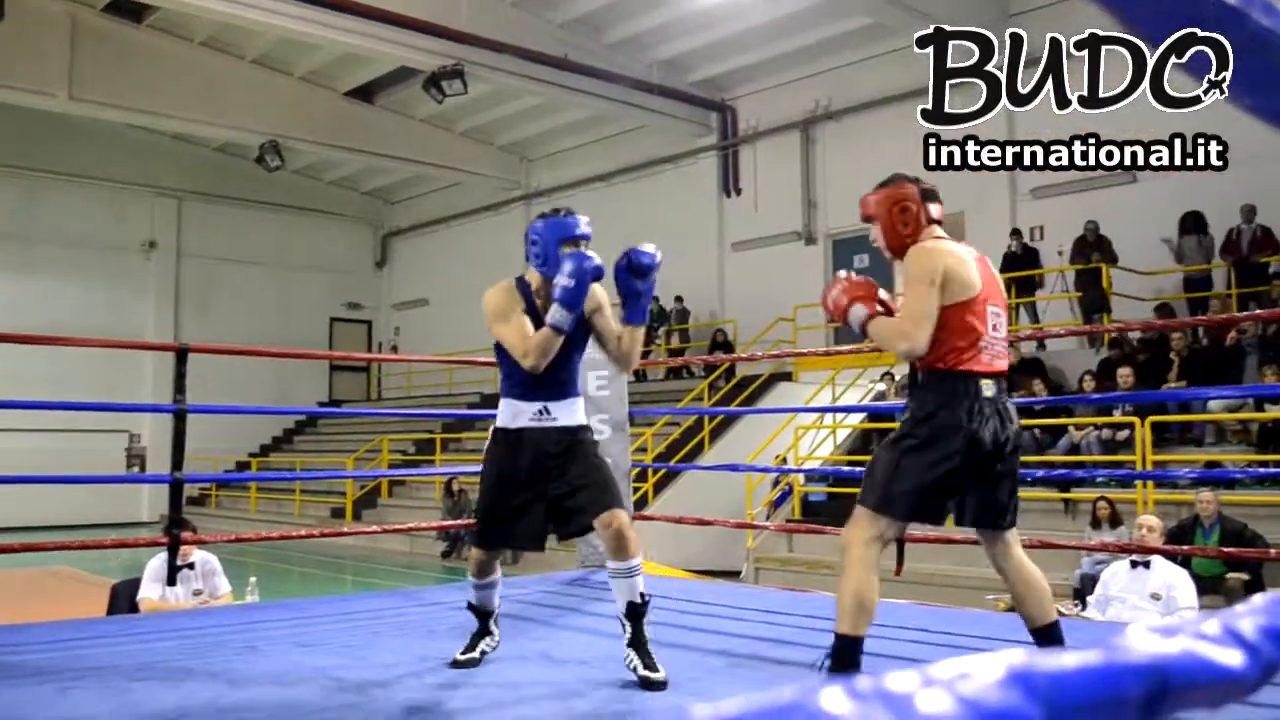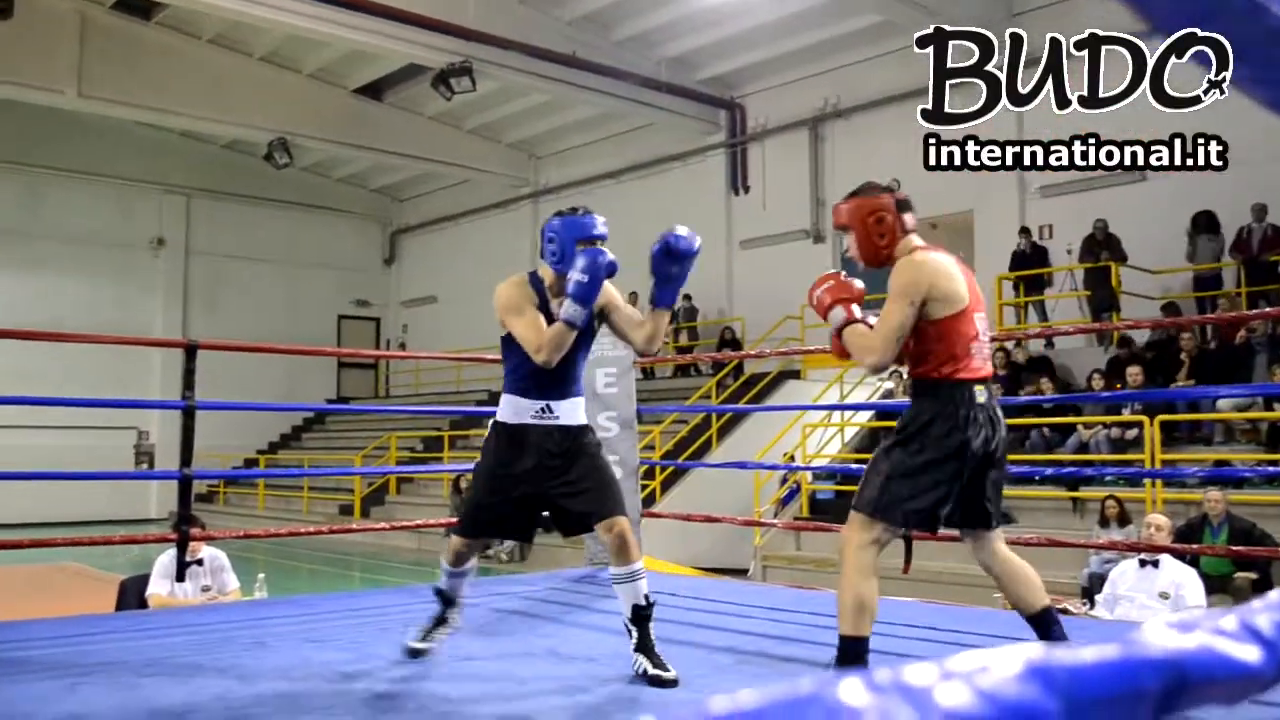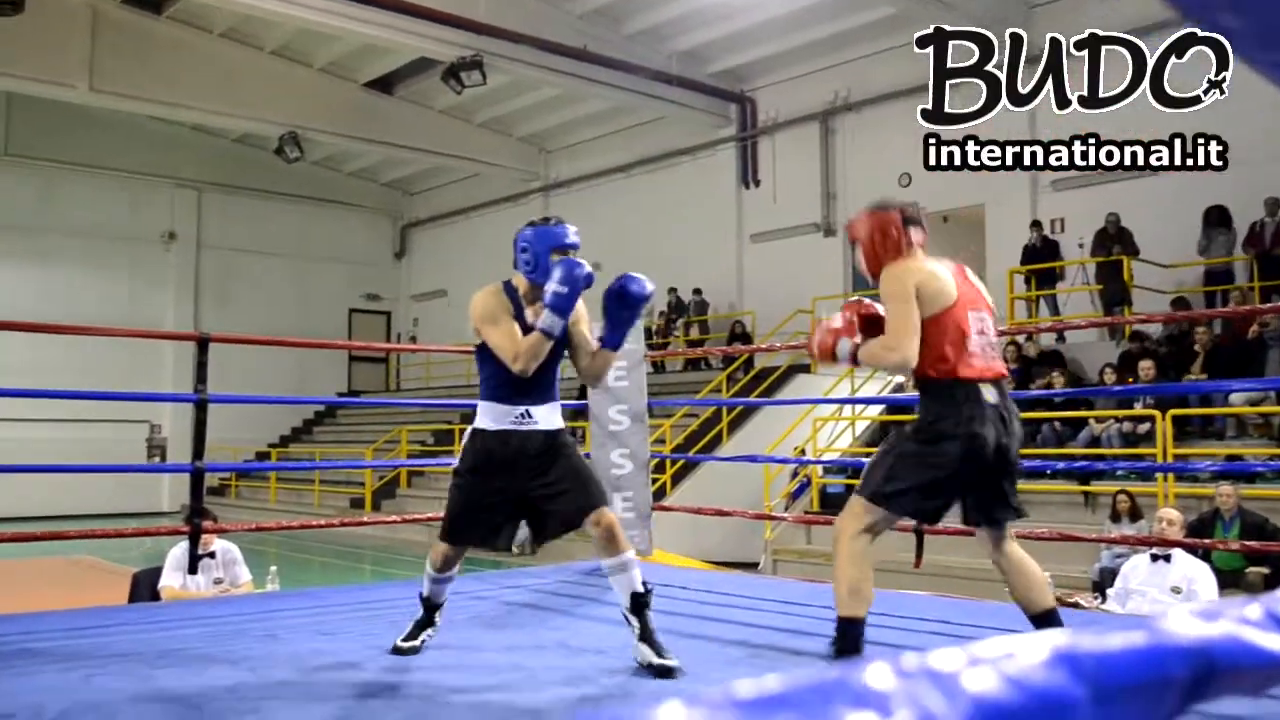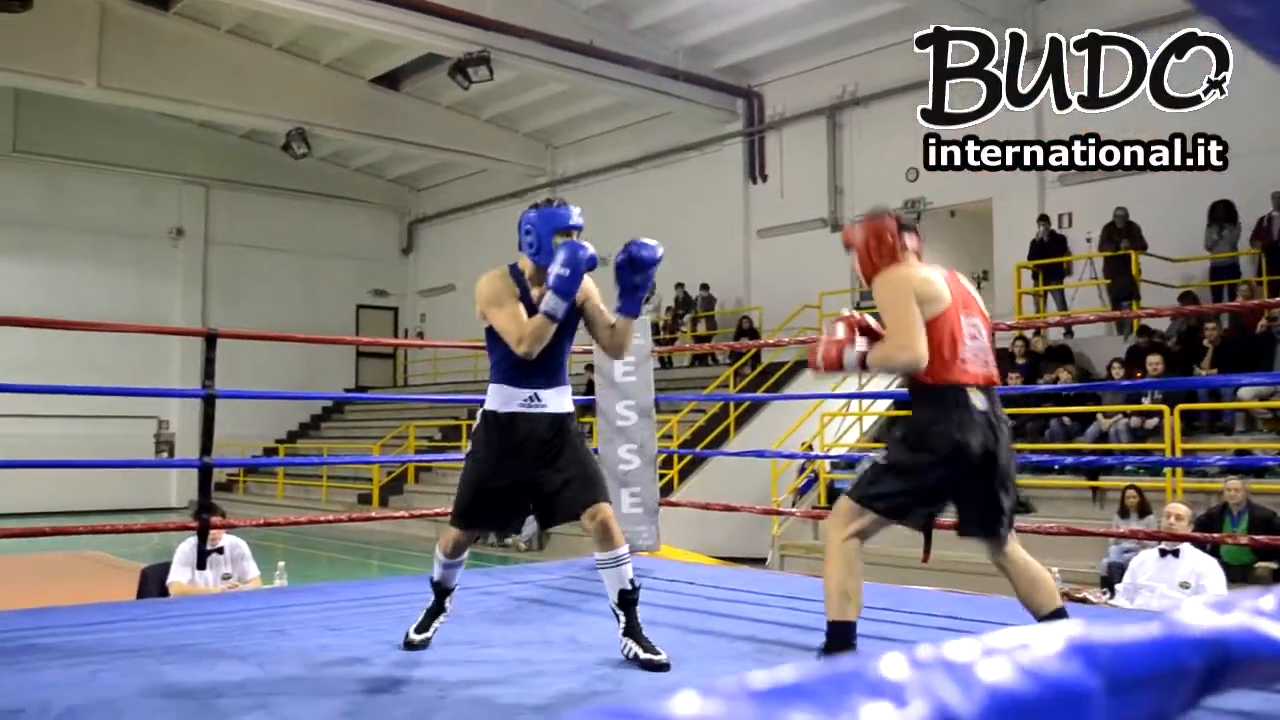
dt=0.2s
person 1, frame 1
left shoulder: (591, 294)
right shoulder: (503, 297)
left elbow: (627, 360)
right elbow: (532, 359)
left wrist: (636, 298)
right wrist: (565, 302)
left hip: (570, 433)
right hip: (516, 435)
left knee: (617, 526)
right knee: (484, 549)
left ankle: (636, 640)
right ankle: (486, 628)
person 1, frame 2
left shoulder: (600, 290)
right shoulder: (514, 291)
left elbow: (647, 343)
right elbow: (545, 354)
left wrist: (668, 284)
right wrist: (578, 299)
left hip: (571, 431)
right hip: (516, 432)
left knee: (618, 531)
right knee: (466, 539)
left ankle: (642, 643)
right ankle: (446, 612)
person 1, frame 3
left shoulder: (570, 299)
right shoulder: (489, 301)
left elbow: (592, 375)
right elbow: (521, 363)
left wrist: (618, 320)
right wrist: (556, 306)
left hip: (547, 435)
right hip: (494, 437)
left knee: (606, 524)
right knee: (451, 544)
left ankle: (643, 634)
right ankle: (428, 616)
person 1, frame 4
left shoulder: (579, 284)
right shoulder: (496, 284)
left elbow: (617, 348)
right elbow: (526, 346)
left wrist: (632, 291)
right wrist: (560, 290)
left hip: (557, 421)
right hip: (504, 422)
left knee: (603, 519)
right knee: (462, 529)
left ankle: (631, 629)
right ankle: (438, 603)
person 2, frame 1
left shoulder: (926, 255)
right shoulder: (979, 262)
left elbow: (912, 344)
left wrist: (857, 313)
right wrist: (885, 312)
left hip: (947, 410)
right hip: (995, 410)
left knee: (864, 537)
right knee: (1002, 544)
left ankle: (844, 673)
person 2, frame 2
left shoulder: (914, 268)
right shoulder: (951, 266)
left elbow: (876, 359)
left wrist: (839, 311)
right wrist: (864, 329)
left hip: (942, 416)
right hip: (981, 414)
left knee: (860, 540)
right knee: (987, 546)
left ankle: (849, 675)
person 2, frame 3
left shoulder: (902, 275)
right shoulder: (963, 275)
left elbow: (902, 357)
left wrist: (847, 346)
right wrist: (878, 327)
left hip: (952, 417)
right hip: (996, 415)
left knee: (855, 526)
right knee: (999, 542)
left ankle: (846, 663)
person 2, frame 4
left shoulder: (893, 280)
right shoulder: (958, 282)
left elbow: (912, 358)
left wrist: (852, 355)
right wrist: (875, 337)
left hip: (941, 423)
right hip: (988, 421)
left knee: (844, 528)
right knee: (1002, 546)
left ankle: (839, 661)
